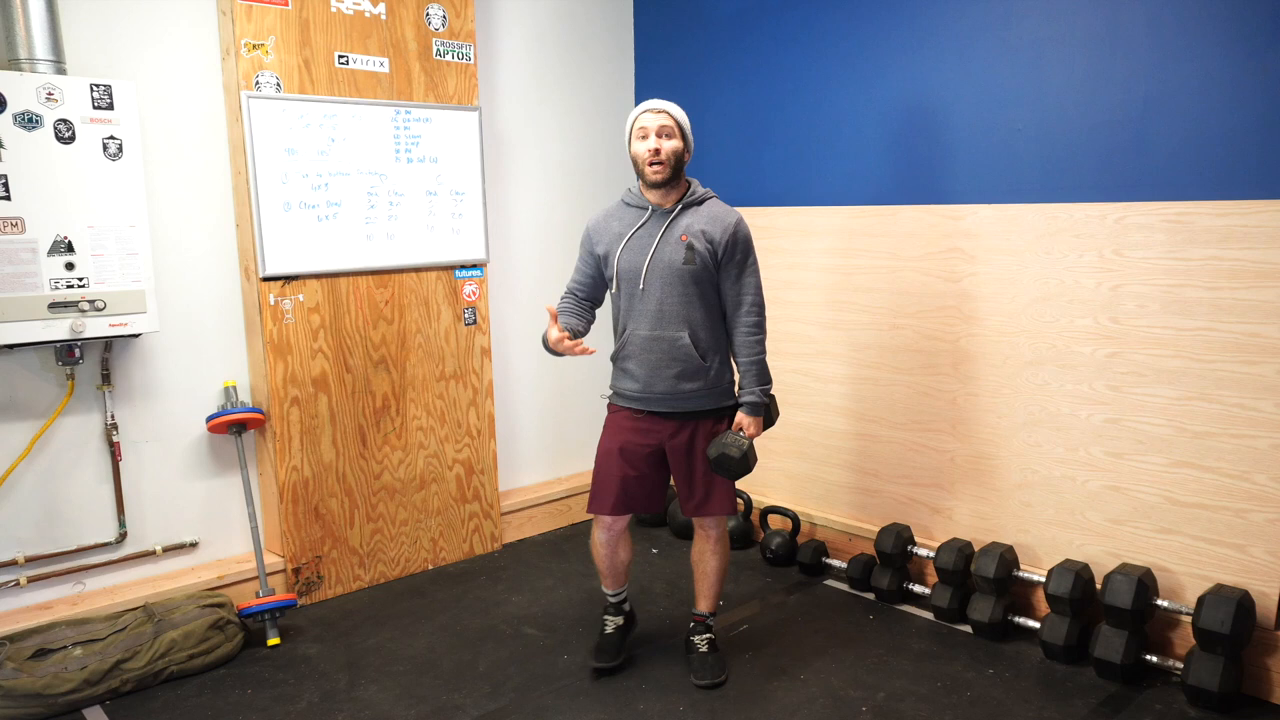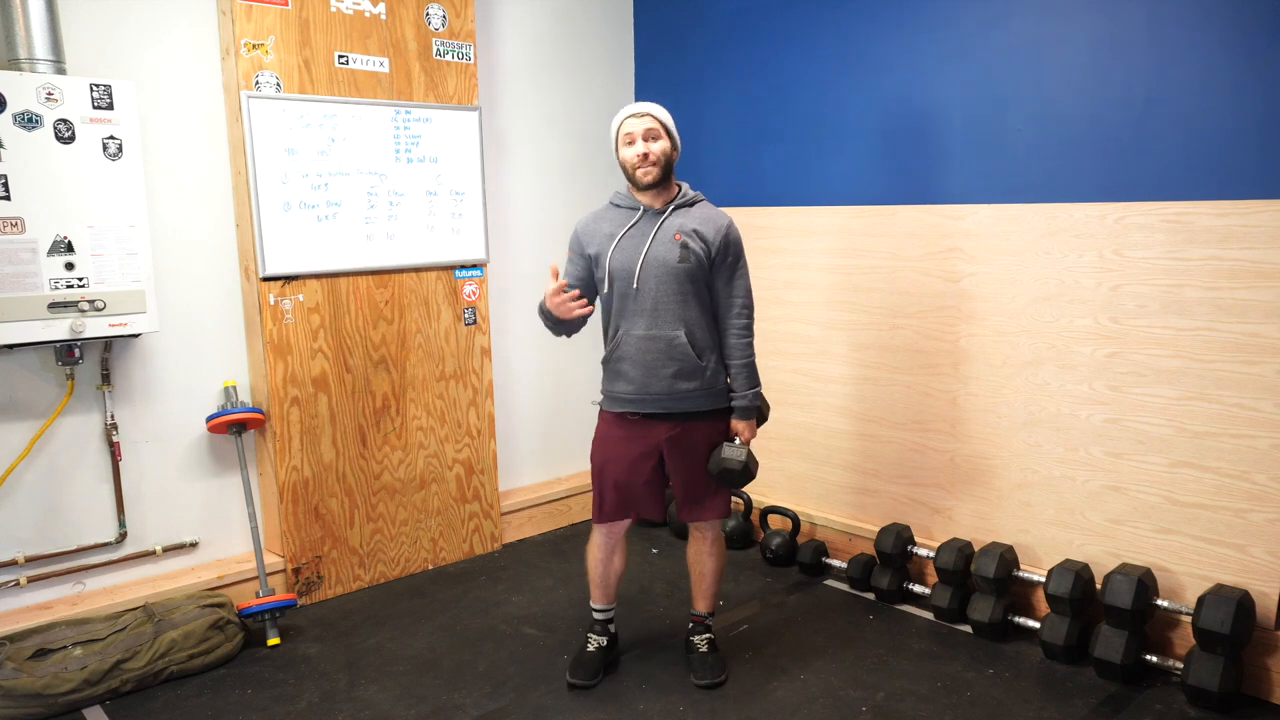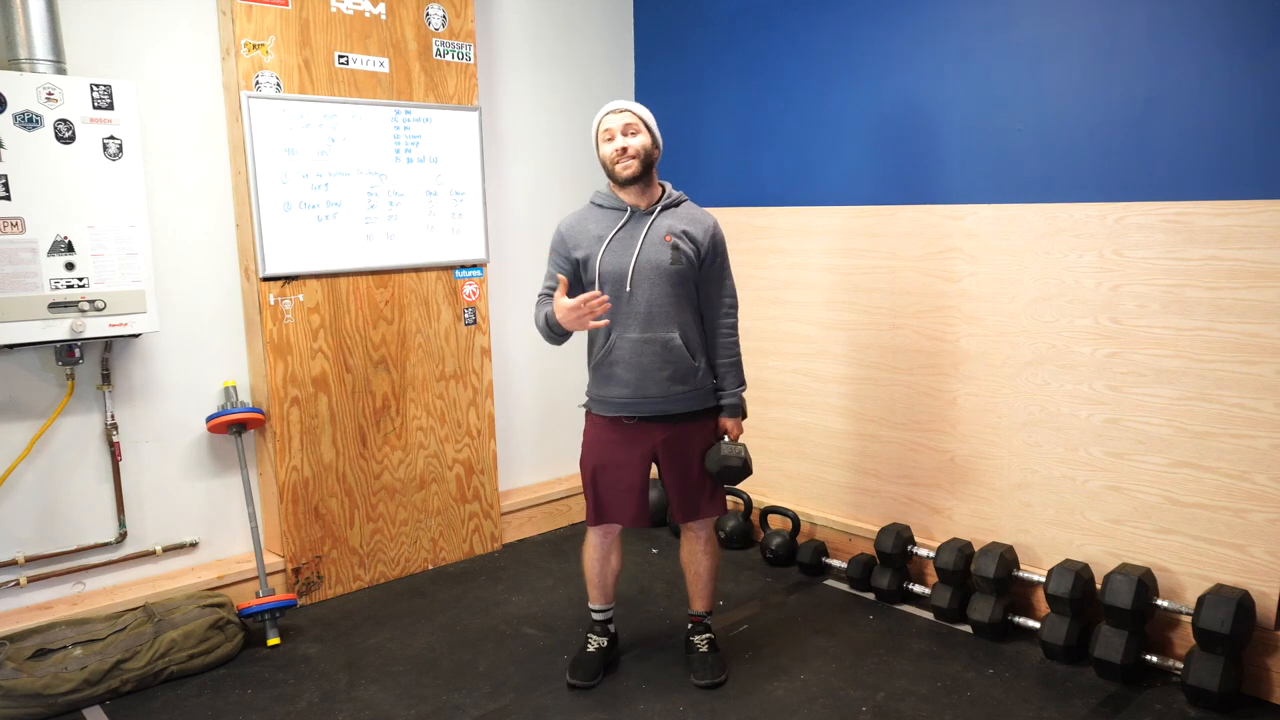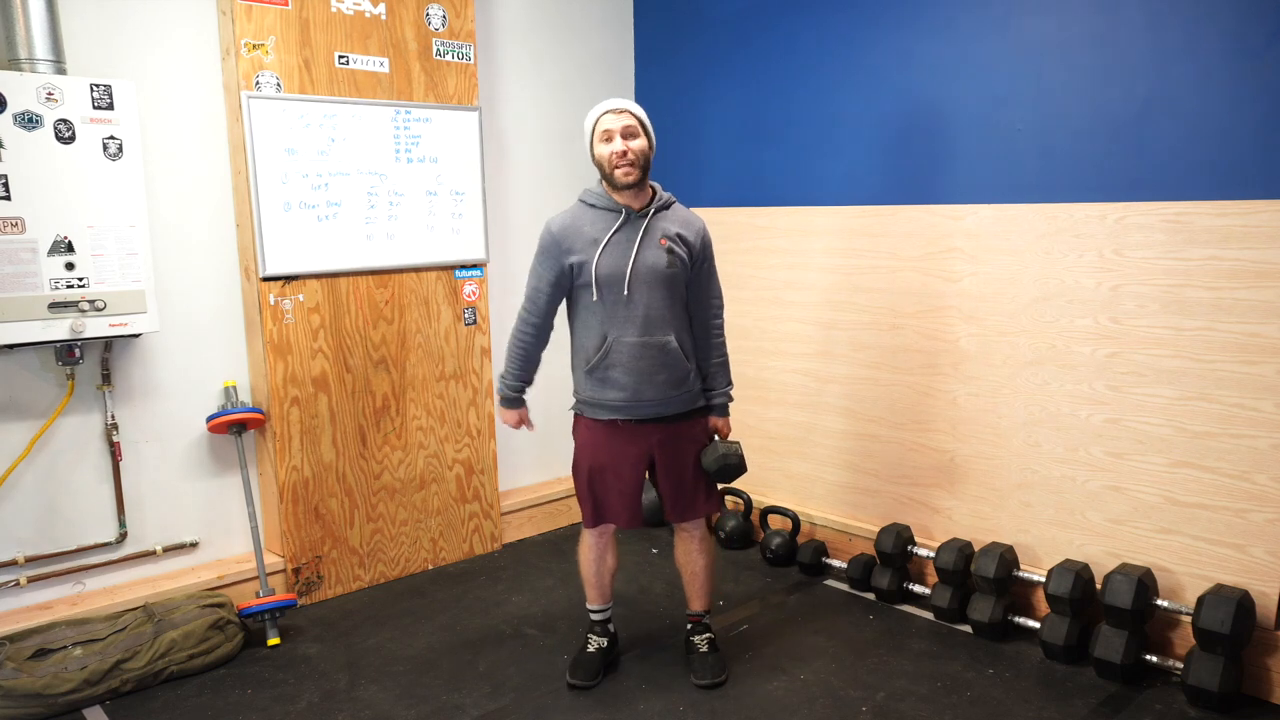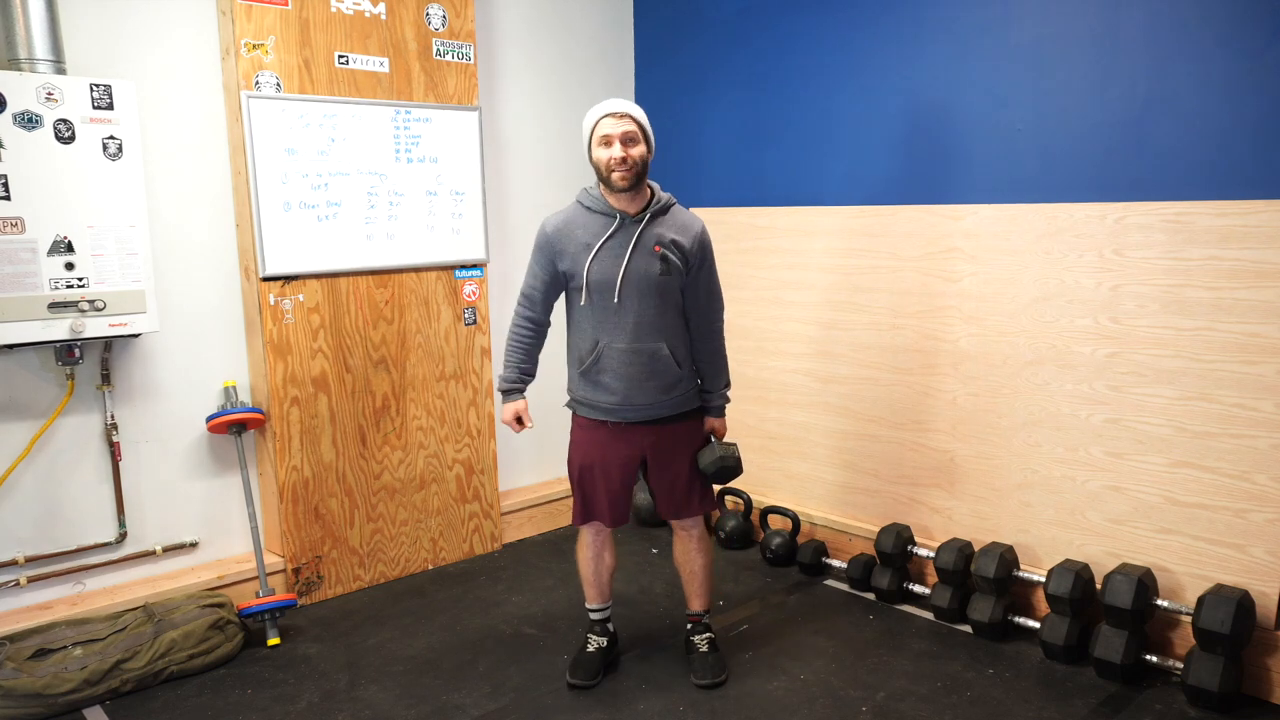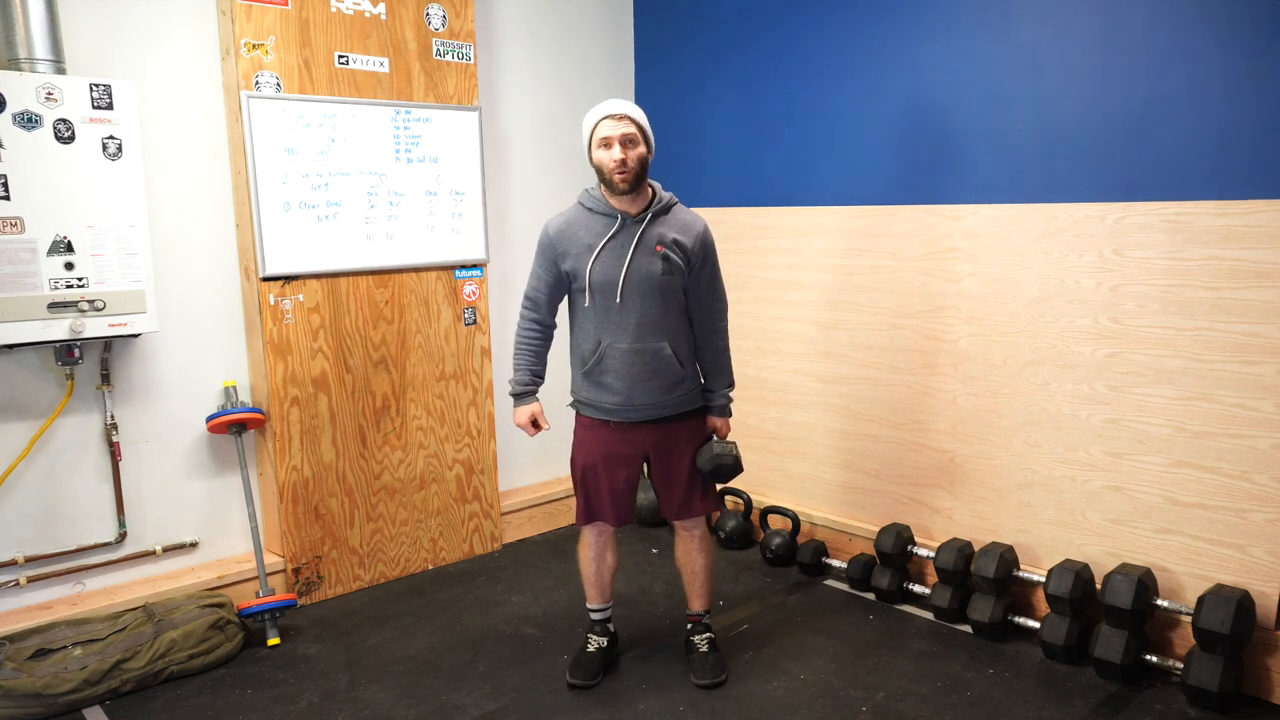
dt=0.3s
person 1, frame 1
left shoulder: (723, 223)
right shoulder: (605, 225)
left elbow: (747, 319)
right elbow: (580, 300)
left wrist: (752, 400)
right wrist: (558, 333)
left hip: (707, 407)
right hip: (631, 405)
left knee: (710, 521)
right knee: (609, 518)
left ankle: (702, 631)
right ankle: (618, 612)
person 1, frame 2
left shoulder: (713, 226)
right shoulder: (593, 228)
left elbow: (737, 321)
right elbow: (568, 317)
left wrist: (744, 403)
right wrist: (550, 309)
left hip: (701, 410)
right hip: (623, 411)
left knee: (706, 523)
right knee: (609, 524)
left ankle: (701, 631)
right ankle: (601, 631)
person 1, frame 3
left shoulder: (698, 226)
right shoulder: (576, 229)
left elbow: (722, 321)
right elbow: (546, 306)
left wrist: (731, 402)
right wrist: (561, 316)
left hip: (691, 410)
right hip: (612, 414)
left knee: (698, 524)
right knee: (604, 526)
left ankle: (700, 631)
right ankle: (601, 633)
person 1, frame 4
left shoulder: (687, 228)
right shoulder: (565, 229)
left elbow: (708, 322)
right elbow: (534, 314)
left wrist: (719, 401)
right wrist: (511, 392)
left hip: (682, 413)
right hip: (603, 416)
left knee: (692, 524)
right knee: (599, 526)
left ankle: (700, 631)
right ankle: (600, 633)
person 1, frame 5
left shoulder: (687, 231)
right shoulder: (560, 230)
left elbow: (707, 324)
right elbow: (531, 314)
left wrist: (716, 402)
right wrist: (512, 387)
left hip: (677, 413)
right hip: (598, 417)
left knee: (689, 522)
right knee: (596, 525)
left ankle: (700, 631)
right ankle: (599, 633)
person 1, frame 6
left shoulder: (688, 230)
right shoulder: (563, 232)
left elbow: (711, 323)
right elbow: (536, 316)
left wrist: (720, 401)
right wrist: (524, 390)
left hip: (680, 413)
right hip: (600, 417)
left knee: (692, 522)
right knee: (597, 525)
left ankle: (699, 630)
right ankle: (600, 632)
